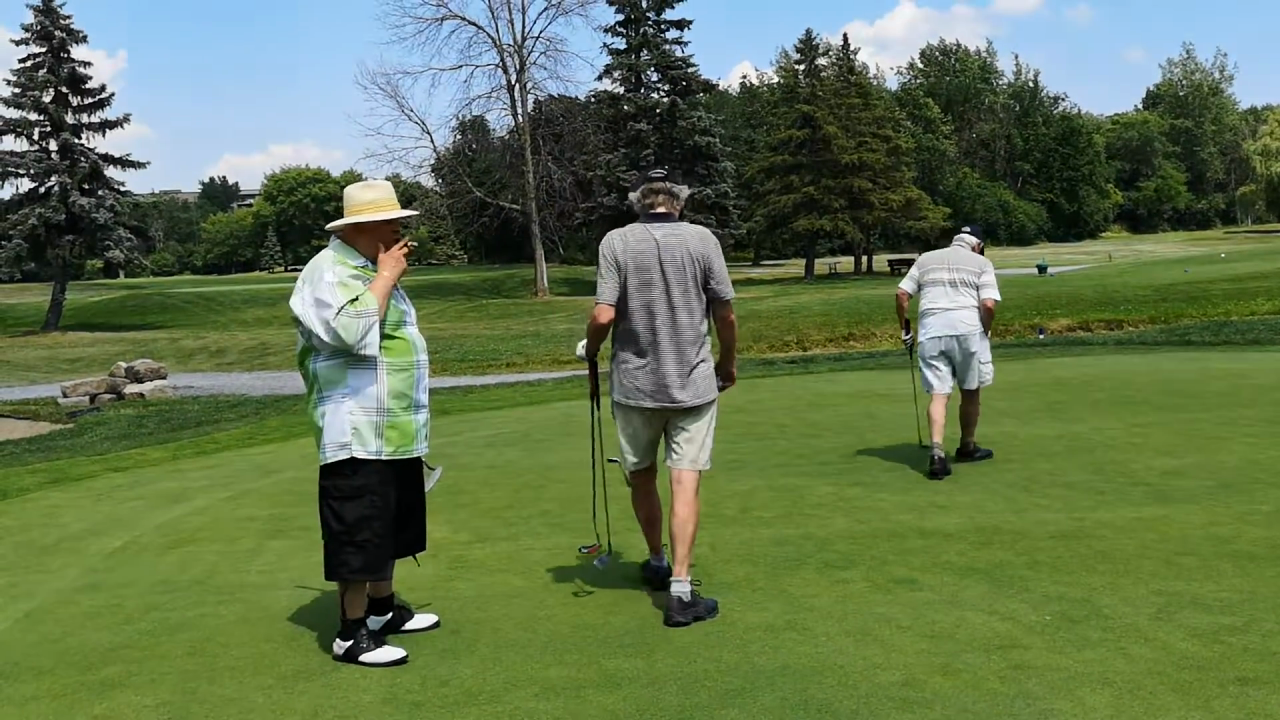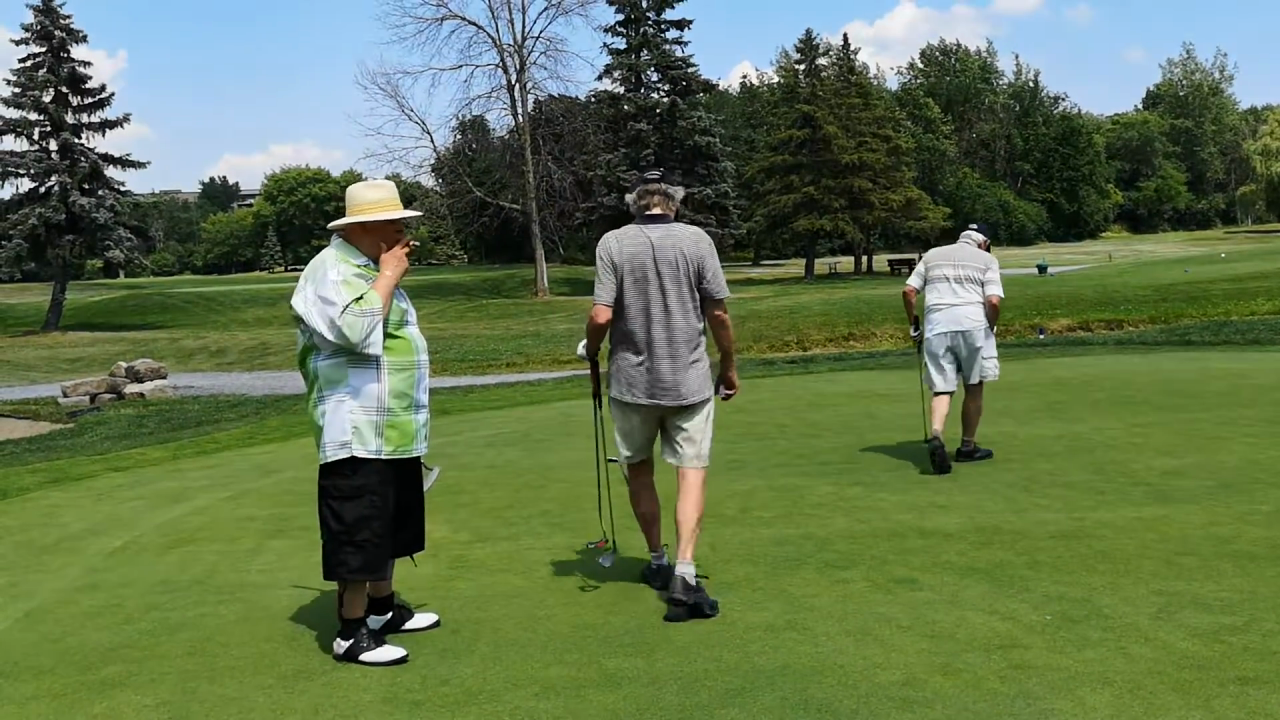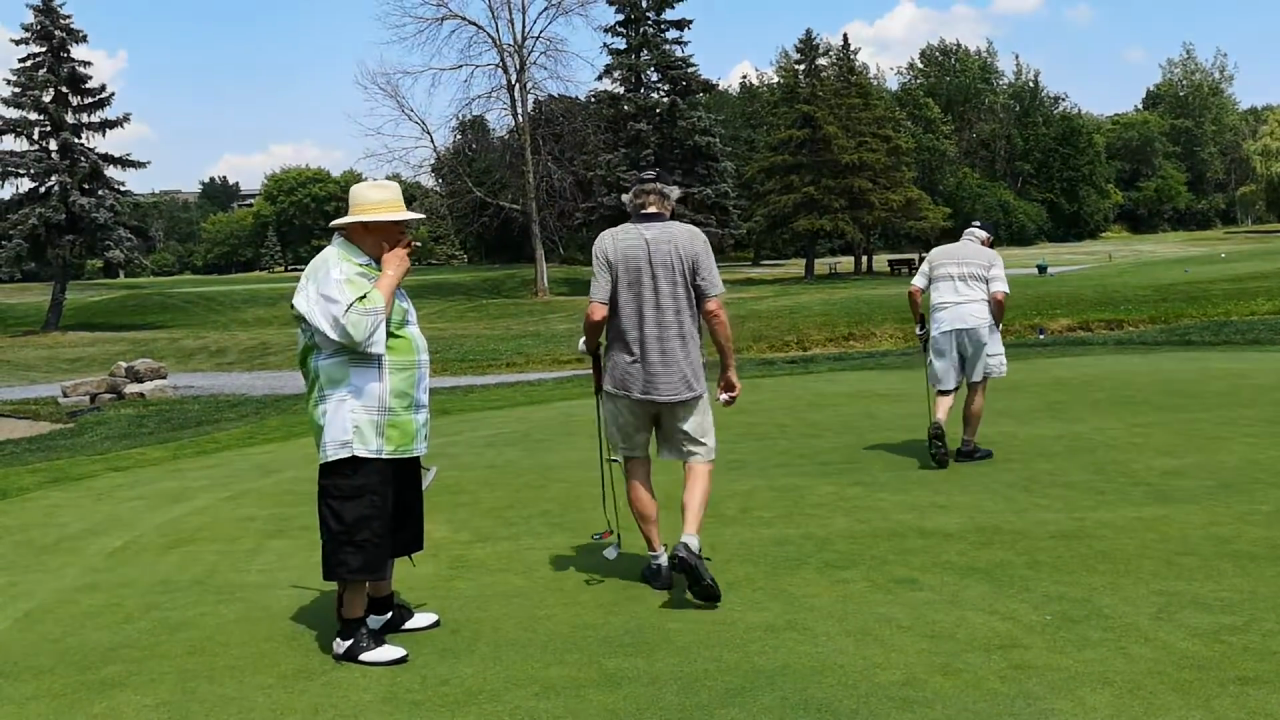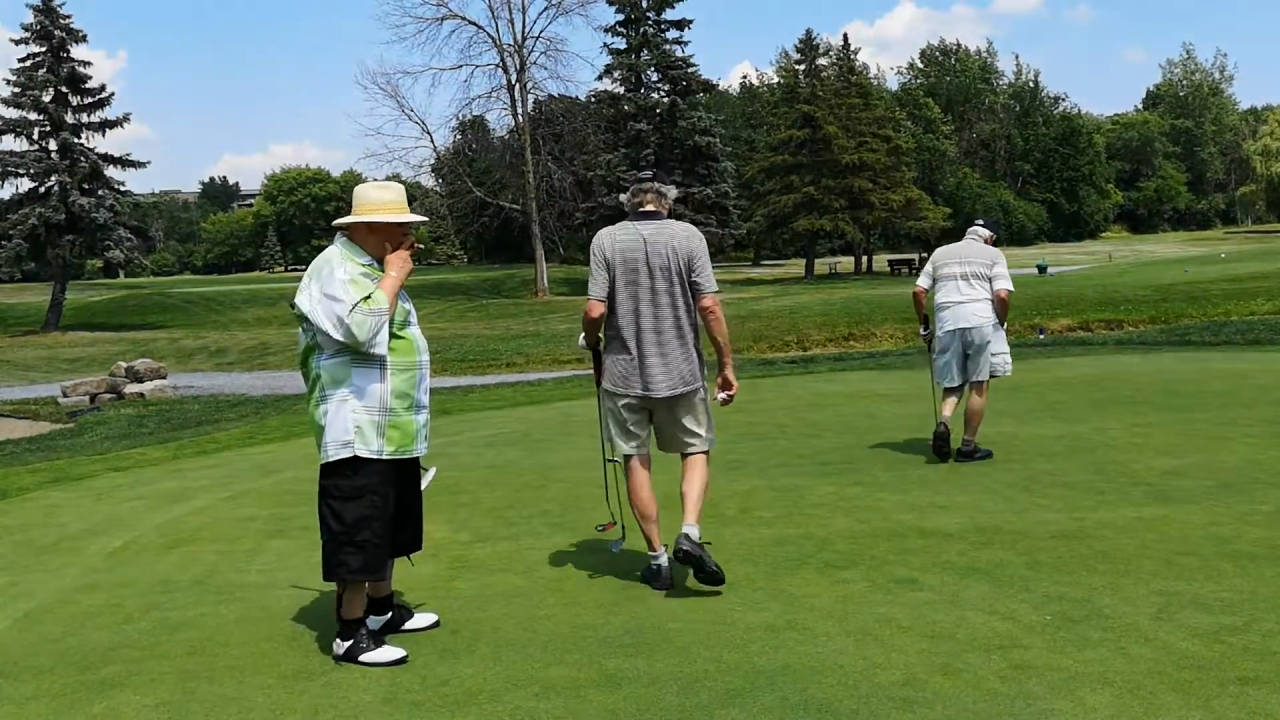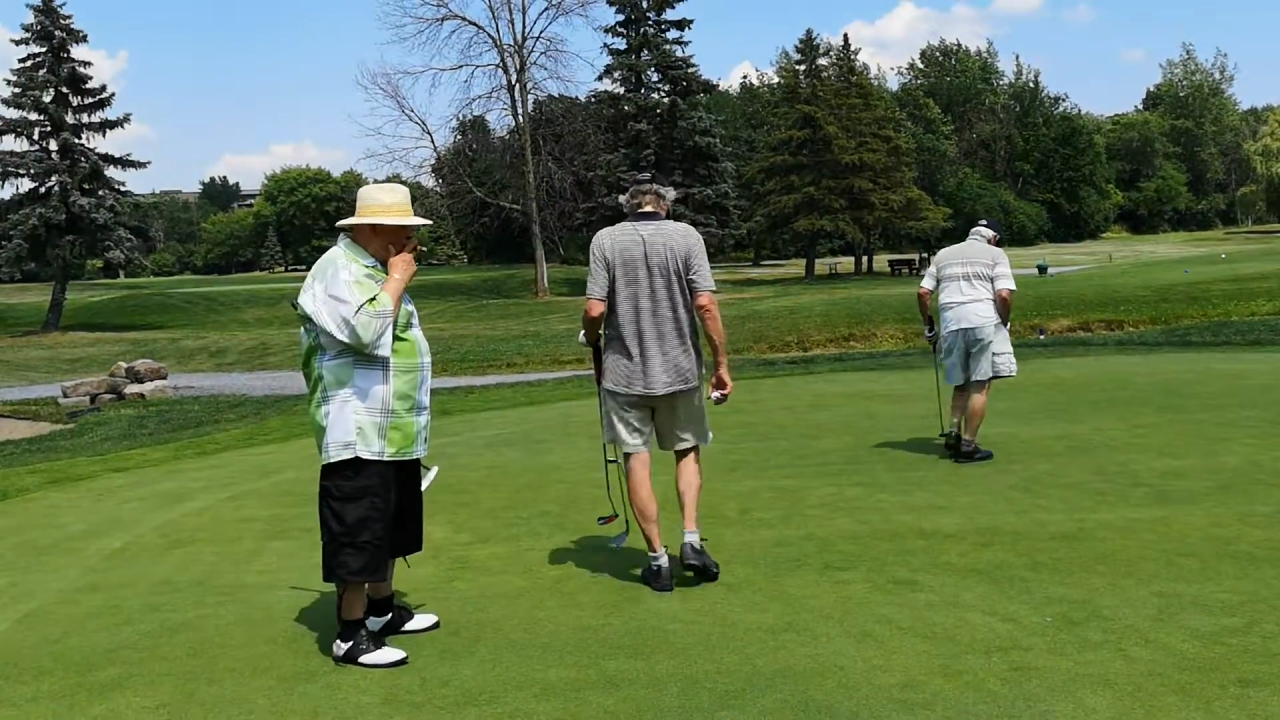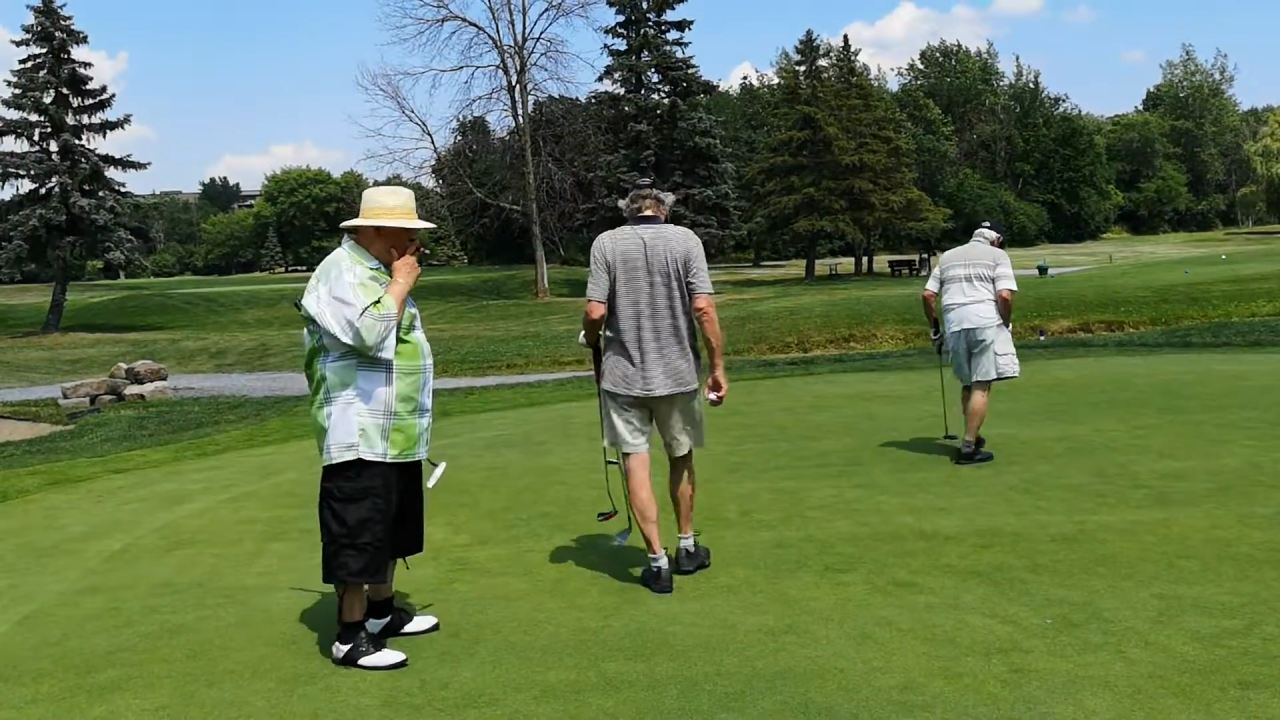
dt=0.1s
person 1, frame 1
left shoulder: (371, 269)
right shoulder: (329, 271)
right elbow: (353, 331)
right wrist: (386, 278)
left hip: (395, 429)
right hip: (356, 431)
left knee: (390, 524)
right knee: (358, 529)
left ankle: (383, 609)
right ankle: (352, 633)
person 1, frame 2
left shoulder: (372, 269)
right shoulder: (331, 269)
right elbow: (357, 330)
right wrist: (389, 277)
left hip: (394, 429)
right hip: (356, 430)
left knee: (389, 523)
right knee: (358, 529)
left ankle: (383, 608)
right ankle: (352, 632)
person 1, frame 3
left shoulder: (371, 267)
right shoulder: (332, 269)
right elbow: (361, 329)
right wrist: (391, 277)
left hip: (393, 428)
right hip: (356, 430)
left knee: (389, 523)
right knee: (357, 529)
left ankle: (383, 608)
right ankle: (352, 632)
person 1, frame 4
left shoulder: (372, 267)
right shoulder: (335, 268)
right elbow: (365, 329)
right wrist: (394, 277)
left hip: (394, 428)
right hip: (357, 430)
left knee: (389, 523)
right knee: (358, 529)
left ankle: (382, 608)
right ankle: (351, 633)
person 1, frame 5
left shoulder: (373, 269)
right shoulder: (339, 270)
right elbow: (368, 331)
right wrist: (398, 281)
left hip: (393, 428)
right hip: (358, 431)
left knee: (389, 524)
right knee: (357, 529)
left ankle: (383, 609)
right ankle: (351, 634)
person 1, frame 6
left shoulder: (376, 270)
right shoulder: (342, 272)
right elbow: (372, 333)
right wrist: (402, 283)
left hip: (394, 430)
right hip: (360, 431)
left knee: (389, 525)
right knee: (358, 531)
left ankle: (382, 611)
right ankle: (350, 636)
person 2, frame 1
left shoulder: (616, 241)
right shoulder: (702, 239)
left elbow: (603, 316)
right elbow: (724, 314)
left wrist: (590, 349)
right wrist: (728, 361)
left hip: (634, 384)
right hip: (692, 383)
left knee: (642, 474)
right knee: (685, 481)
left ankle: (657, 562)
right ankle: (680, 589)
person 2, frame 2
left shoulder: (612, 243)
right shoulder: (697, 239)
left elbow: (601, 316)
right elbow: (718, 314)
left wrist: (590, 348)
right wrist: (728, 368)
left hip: (631, 381)
right hip: (688, 381)
left knee: (639, 471)
right knee: (691, 475)
left ankle: (658, 562)
right ankle: (684, 575)
person 2, frame 3
left shoulder: (608, 241)
right shoulder: (691, 237)
left elbow: (597, 314)
right elbow: (713, 310)
left wrist: (590, 345)
right wrist: (729, 368)
left hip: (626, 377)
right hip: (683, 377)
left knee: (637, 467)
right knee: (699, 462)
left ankle: (657, 560)
right ankle: (689, 543)
person 2, frame 4
left shoulder: (606, 239)
right shoulder: (688, 235)
left elbow: (595, 311)
right elbow: (709, 307)
left wrist: (590, 340)
right wrist: (726, 365)
left hip: (624, 374)
right hip: (681, 373)
left knee: (637, 464)
right knee: (695, 452)
left ankle: (657, 560)
right ankle: (690, 534)
person 2, frame 5
left shoulder: (606, 240)
right shoulder: (686, 236)
left elbow: (595, 311)
right elbow: (706, 305)
left wrist: (590, 337)
right wrist: (721, 364)
left hip: (624, 373)
right hip: (679, 371)
left knee: (638, 464)
right knee: (688, 454)
left ankle: (658, 561)
right ankle: (692, 544)
person 2, frame 6
left shoulder: (606, 243)
right shoulder: (686, 240)
left elbow: (596, 313)
right elbow: (704, 308)
left wrist: (590, 337)
right wrist: (717, 366)
left hip: (623, 374)
right hip: (678, 373)
left knee: (637, 465)
right knee: (682, 459)
left ankle: (658, 563)
right ankle: (686, 546)
person 3, frame 1
left shoulder: (926, 259)
right shoulder: (981, 263)
left elbow: (901, 294)
right elbow: (989, 305)
left wrist: (905, 328)
right wrist: (985, 332)
left hip: (931, 333)
right hip: (967, 330)
left knee: (939, 394)
right knee: (970, 391)
left ankle: (938, 453)
right ankle: (966, 447)
person 3, frame 2
left shoulder: (932, 255)
right shoulder: (987, 259)
left elbow: (909, 291)
right elbow: (993, 301)
left wrist: (914, 325)
right wrist: (990, 327)
left hip: (937, 328)
right hip: (972, 326)
left knee: (942, 390)
right knee: (974, 387)
left ankle: (936, 436)
right ankle: (967, 447)
person 3, frame 3
left shoulder: (936, 253)
right shoulder: (990, 256)
left elbow: (914, 291)
right elbow: (998, 298)
left wrist: (920, 324)
right wrist: (996, 325)
left hip: (942, 326)
right hip: (977, 323)
left knee: (947, 387)
right knee: (976, 386)
left ankle: (938, 425)
right ankle: (967, 446)
person 3, frame 4
left shoulder: (940, 254)
right shoulder: (993, 254)
left elbow: (918, 291)
right elbow: (1002, 296)
left wrist: (924, 324)
right wrist: (1000, 323)
left hip: (947, 325)
right hip: (981, 323)
left knee: (953, 384)
right knee: (979, 385)
left ankle: (944, 423)
right ankle: (968, 446)
person 3, frame 5
left shoulder: (943, 254)
right shoulder: (996, 254)
left elbow: (923, 293)
right elbow: (1004, 295)
left wrist: (929, 325)
right wrist: (1003, 323)
left hip: (951, 325)
right hip: (984, 323)
left knee: (962, 384)
right knee: (980, 385)
left ankle: (955, 432)
right ankle: (967, 446)
person 3, frame 6
left shoulder: (947, 256)
right shoulder: (998, 255)
left elbow: (928, 295)
right elbow: (1005, 295)
left wrist: (934, 327)
right wrist: (1006, 324)
left hip: (955, 326)
right hip: (986, 324)
left knee: (970, 383)
right knee: (981, 386)
left ankle: (971, 437)
right ankle: (968, 447)
